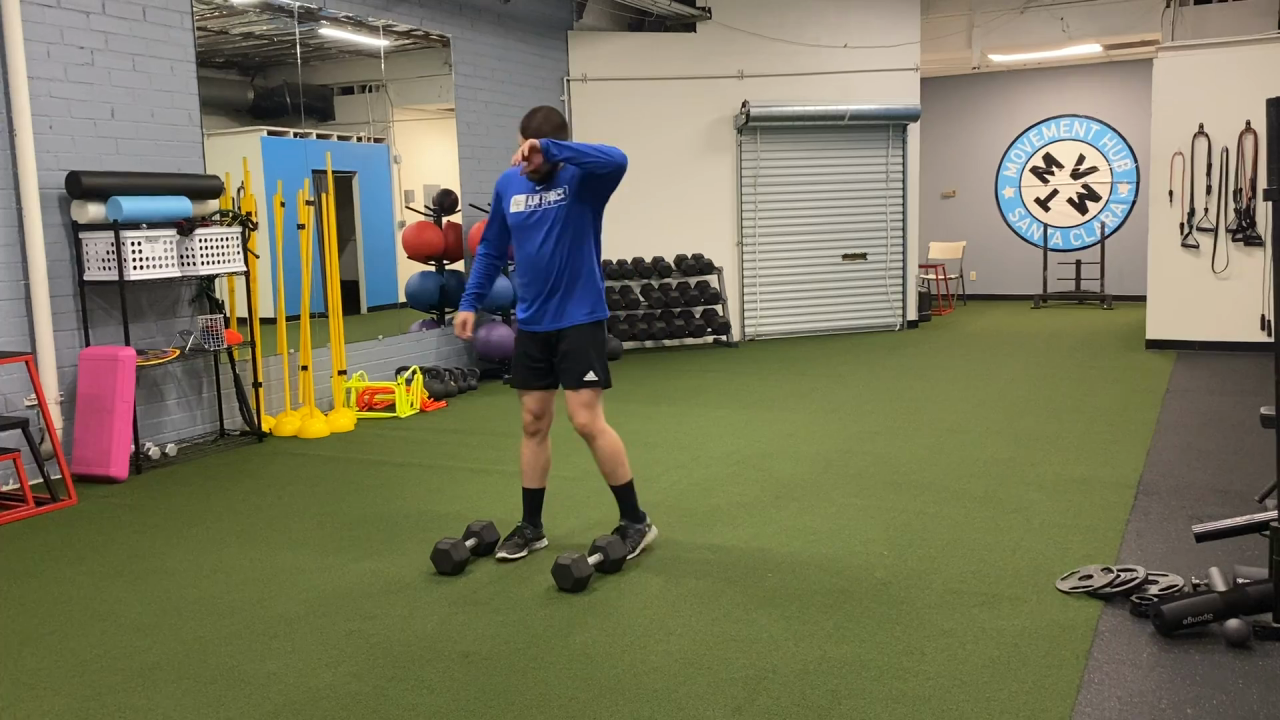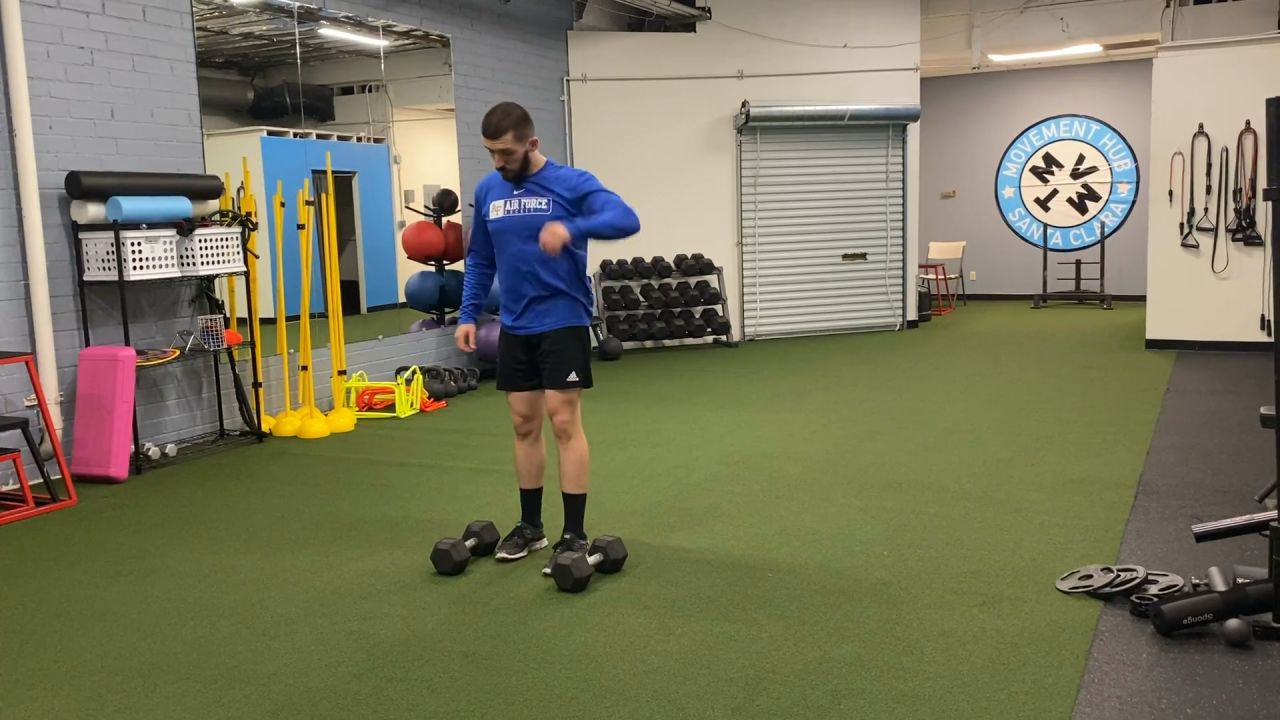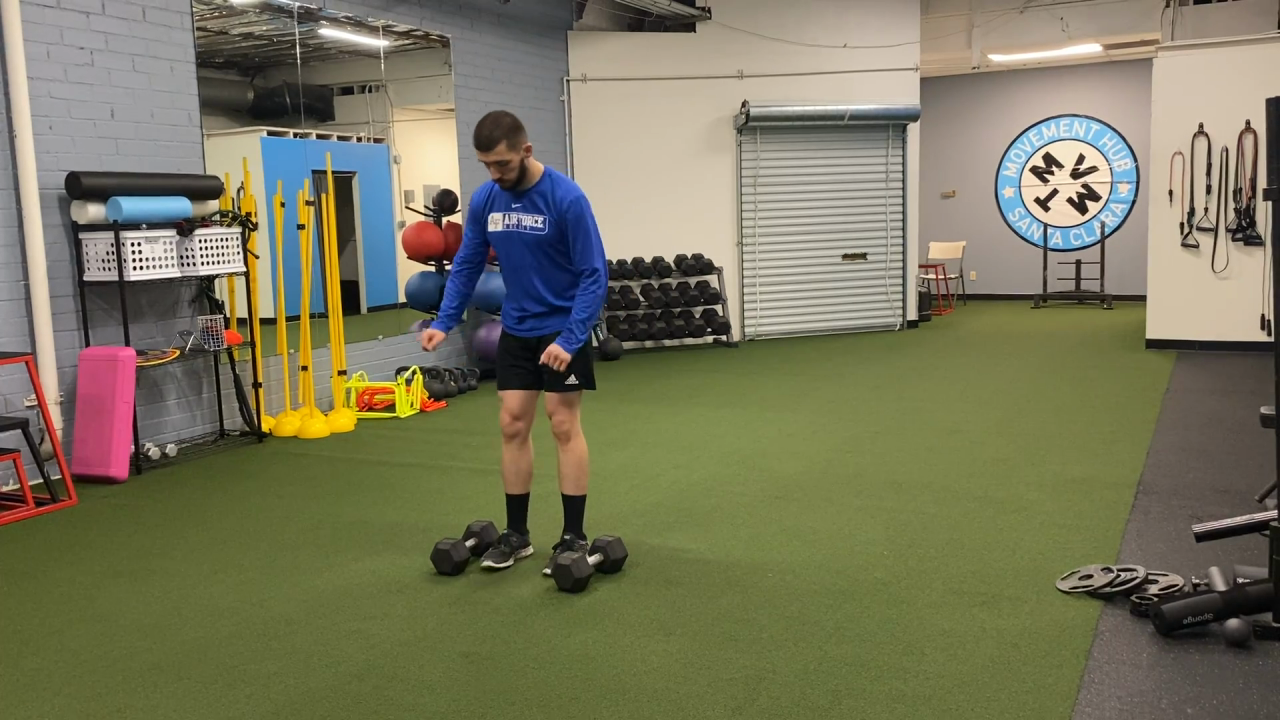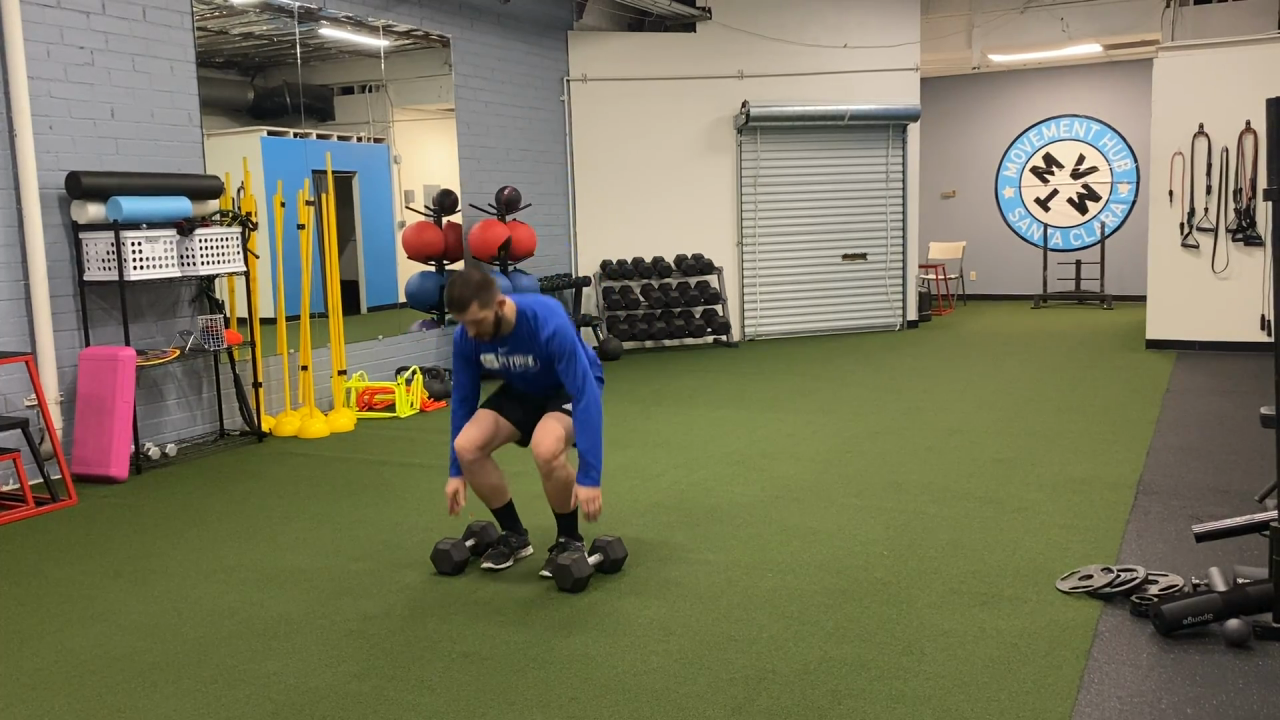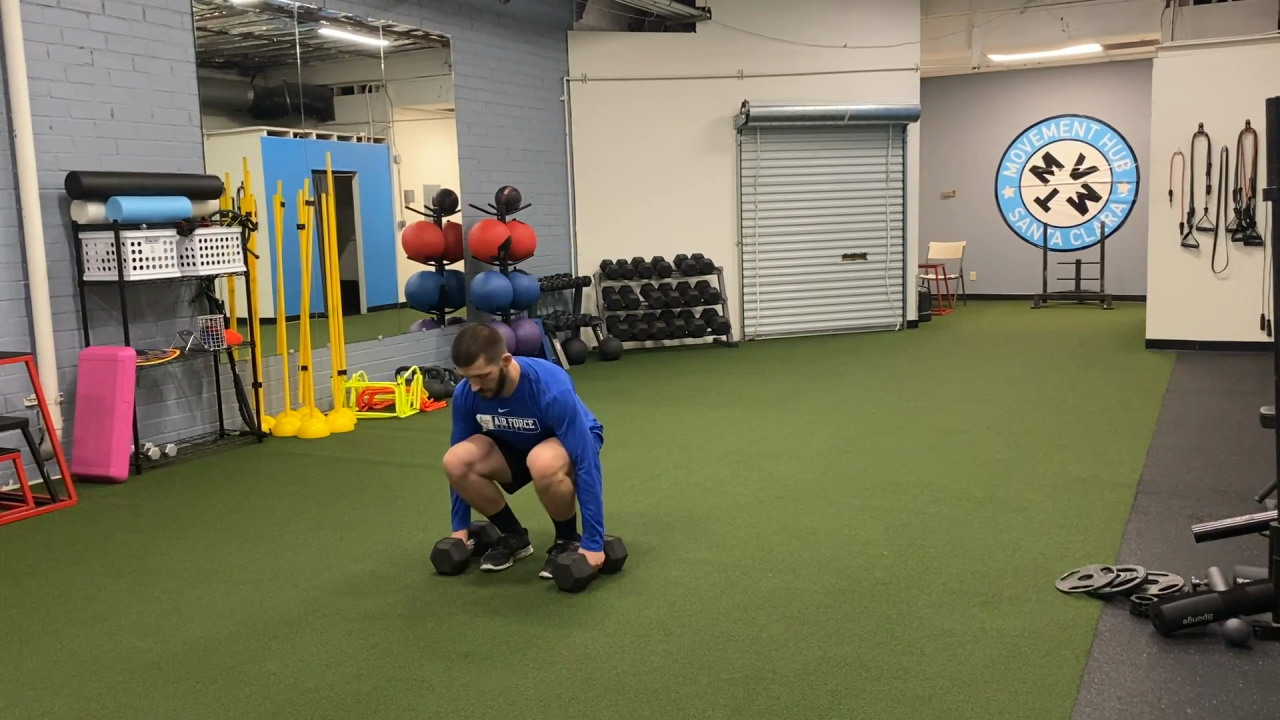
dt=0.5s
person 1, frame 1
left shoulder: (584, 177)
right shoulder: (507, 185)
left elbow: (617, 160)
right elbow: (490, 250)
left wrist: (548, 148)
right wrist: (470, 302)
left hip: (579, 320)
right hip: (531, 324)
left knee: (587, 422)
right knee: (533, 425)
left ankle: (635, 520)
right ankle: (531, 525)
person 1, frame 2
left shoulder: (568, 183)
right shoulder: (486, 192)
left elbow: (626, 219)
right elbow: (479, 260)
left wrist: (572, 229)
right wrist: (467, 315)
left hip: (562, 325)
right hip: (514, 327)
left knee: (564, 425)
right knee: (524, 425)
left ankle: (574, 535)
right ankle: (530, 525)
person 1, frame 3
left shoulder: (566, 198)
right shoulder: (484, 200)
left elbow: (593, 274)
right elbow: (466, 264)
left wrist: (569, 337)
right wrist: (443, 323)
left hip: (562, 330)
right hip: (516, 329)
left knee: (564, 428)
right knee: (513, 428)
left ankle: (574, 536)
right ankle: (517, 533)
person 1, frame 4
left shoulder: (549, 325)
right shoulder: (467, 335)
left elbow: (586, 399)
right elbow: (463, 399)
left wrist: (589, 477)
right wrist: (455, 471)
left hip: (570, 389)
right hip: (521, 390)
left knee: (546, 449)
right knee: (468, 448)
left ankle: (570, 538)
right ankle: (513, 534)
person 1, frame 5
left shoulder: (552, 390)
right shoulder: (465, 395)
left elbow: (586, 463)
right elbow: (462, 462)
left wrist: (592, 543)
right wrist: (460, 526)
left hip: (573, 444)
right hip: (516, 445)
left knee: (543, 464)
right knee: (455, 462)
left ankle: (568, 540)
right ankle: (513, 536)
